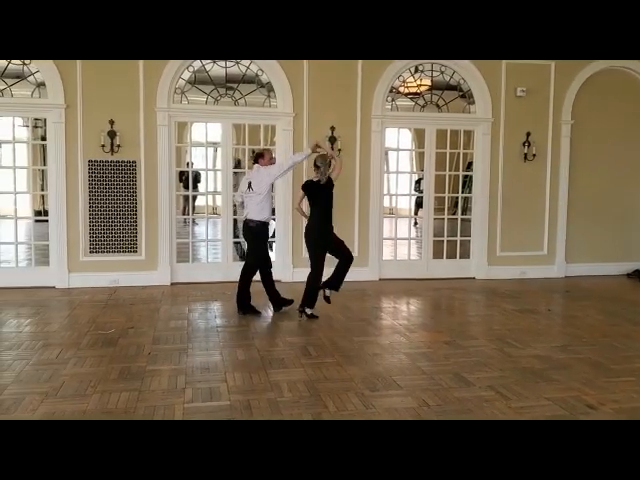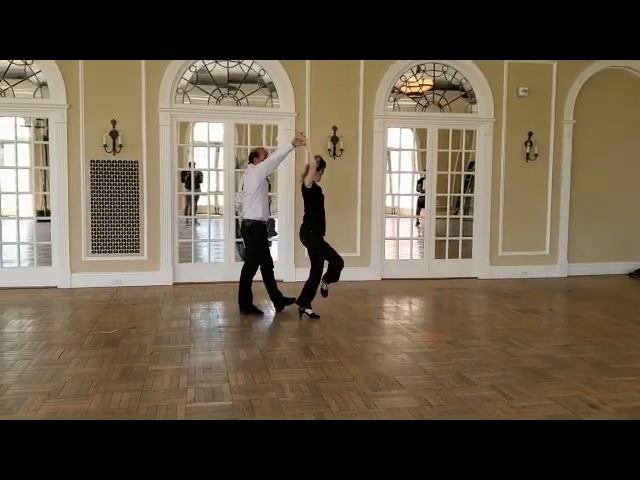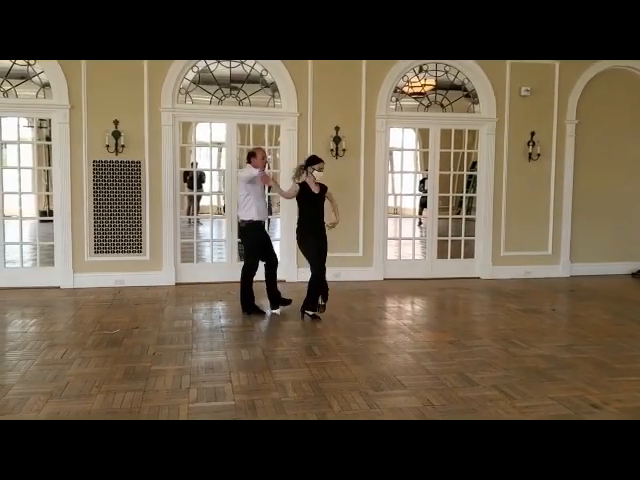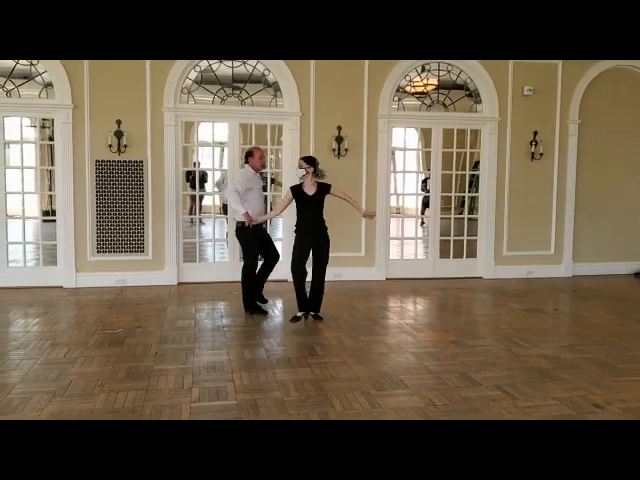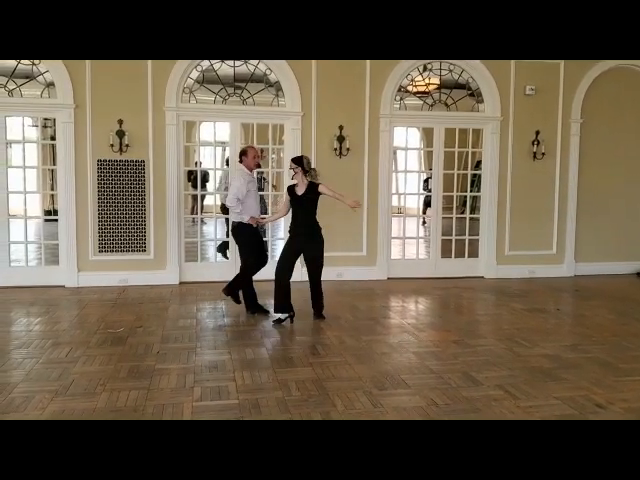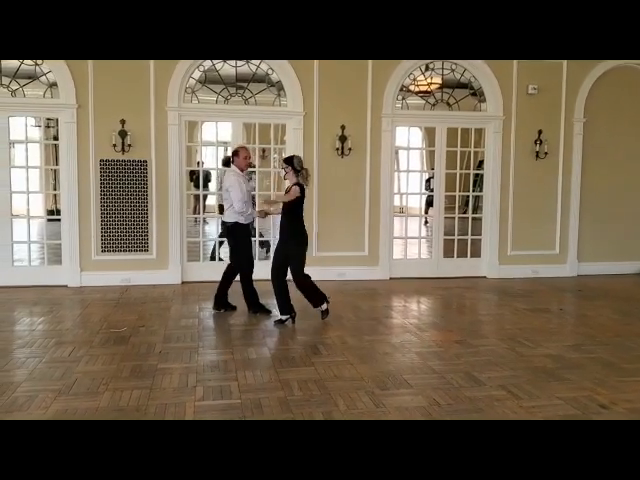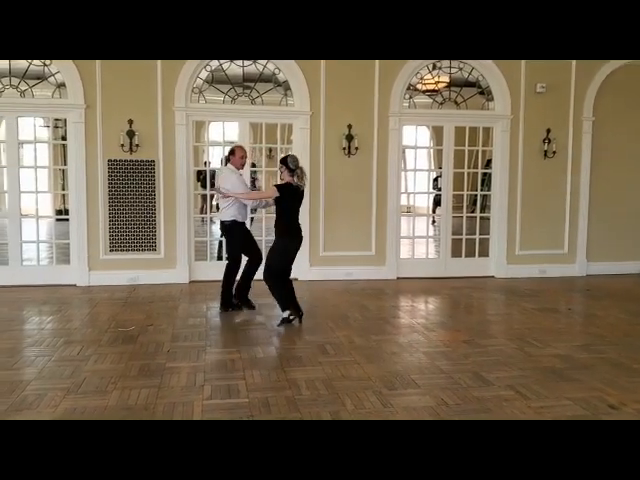
dt=0.2s
person 1, frame 1
left shoulder: (248, 177)
right shoulder: (264, 173)
left elbow: (238, 199)
right elbow: (287, 165)
right wrist: (310, 151)
left hip: (251, 225)
right hip: (258, 227)
left knee: (264, 264)
right knee: (252, 264)
left ankle: (277, 301)
right ankle: (243, 305)
person 1, frame 2
left shoulder: (251, 175)
right shoulder: (255, 172)
left elbow: (239, 201)
right elbow: (271, 161)
right wrist: (292, 144)
left hip: (255, 225)
right hip: (253, 226)
left knee: (266, 263)
right knee: (252, 264)
left ankle: (278, 301)
right ankle: (245, 305)
person 1, frame 3
left shoulder: (255, 177)
right shoulder: (249, 174)
right elbow: (242, 175)
right wrist: (258, 173)
left hip: (257, 225)
right hip: (249, 226)
left knee: (271, 260)
right knee: (251, 264)
left ankle: (275, 298)
right ankle: (248, 305)
person 1, frame 4
left shoulder: (256, 177)
right shoulder: (244, 176)
right elbow: (230, 193)
right wrist: (244, 212)
left hip: (257, 227)
right hip: (246, 227)
left knee: (273, 256)
right knee: (250, 264)
left ankle: (255, 291)
right ankle: (250, 305)
person 1, frame 5
left shoulder: (249, 176)
right shoulder: (241, 177)
right elbow: (231, 202)
left wrist: (253, 217)
right wrist: (249, 217)
left hip: (249, 226)
right hip: (242, 226)
left knee: (260, 260)
right knee: (249, 264)
left ankle: (233, 287)
right ankle: (251, 305)
person 1, frame 6
left shoulder: (234, 175)
right shoulder: (235, 178)
right elbow: (239, 206)
left wrist: (251, 212)
right wrist: (256, 213)
left hip: (234, 225)
right hip: (237, 226)
left knee: (236, 263)
right knee: (246, 264)
left ankle: (220, 300)
right ankle: (253, 303)
person 1, frame 7
left shoulder: (224, 173)
right shoulder: (234, 177)
right elbow: (252, 201)
right wrist: (271, 202)
left hip: (228, 223)
right hip: (234, 224)
left knee: (234, 261)
right knee: (256, 256)
left ankle: (227, 301)
right ankle: (241, 294)
person 2, frame 1
left shoulder: (308, 185)
right shoulder: (328, 184)
left elbow: (298, 206)
right elbow: (339, 164)
right wrist: (332, 156)
left hip: (313, 231)
right hip: (323, 232)
left knee: (316, 269)
right knee: (346, 257)
left ankle: (306, 305)
right ankle: (328, 287)
person 2, frame 2
left shoulder: (314, 186)
right shoulder: (308, 184)
right elbow: (312, 167)
right wrist: (308, 149)
left hip: (315, 233)
right hip: (310, 232)
left knee: (317, 269)
right knee: (337, 261)
left ankle: (304, 304)
right ankle: (326, 282)
person 2, frame 3
left shoulder: (323, 188)
right shoulder: (299, 187)
left elbow: (333, 201)
right elbow: (285, 195)
left wrist: (336, 219)
right wrist: (273, 184)
left hip: (320, 234)
right hip: (305, 234)
left knee: (318, 270)
right knee: (318, 268)
left ankle: (309, 307)
right ankle: (321, 298)
person 2, frame 4
left shoulder: (324, 188)
right shoulder: (294, 189)
left elbow: (345, 197)
right elbow: (279, 210)
left wrist: (362, 211)
right wrist: (258, 219)
left hip: (320, 235)
right hip: (302, 236)
left knee: (319, 274)
right knee: (298, 271)
left ankle: (313, 309)
right ankle: (302, 309)
person 2, frame 5
left shoulder: (315, 187)
right shoulder: (290, 190)
left elbow: (333, 194)
right elbow: (283, 212)
left wrist: (348, 201)
right wrist: (263, 220)
left hip: (313, 237)
right hip: (296, 236)
left knee: (314, 276)
right knee: (282, 272)
left ankle: (318, 309)
right ankle: (284, 311)
person 2, frame 6
left shoulder: (296, 187)
right shoulder: (291, 187)
left elbow: (287, 198)
left wrist: (271, 201)
right wrist: (270, 211)
left hip: (296, 238)
right hip: (286, 237)
left knee: (299, 276)
right knee: (277, 275)
left ankle: (322, 302)
right ankle: (286, 312)
person 2, frame 7
left shoulder: (281, 189)
right shoulder: (299, 189)
left elbow: (253, 196)
left wrist: (231, 194)
left hip: (285, 238)
right hip: (295, 237)
left knee: (270, 276)
right knee: (283, 275)
left ankle: (288, 309)
right ankle: (294, 311)
